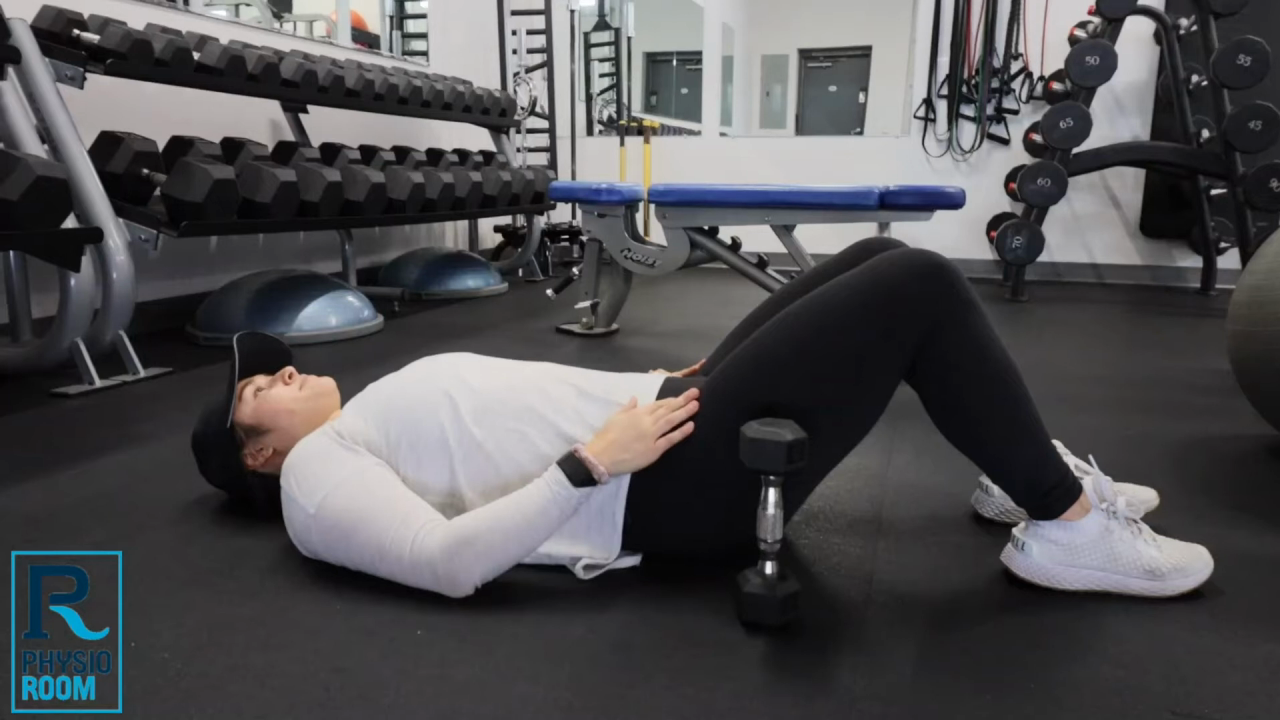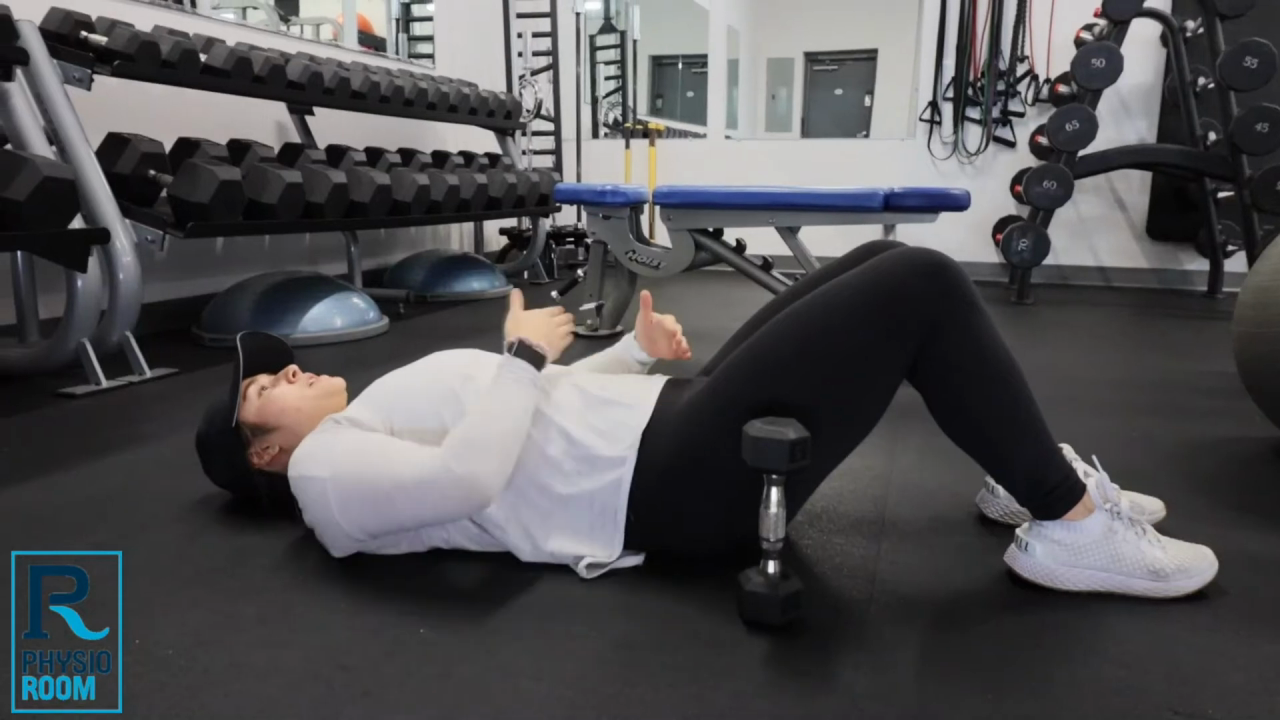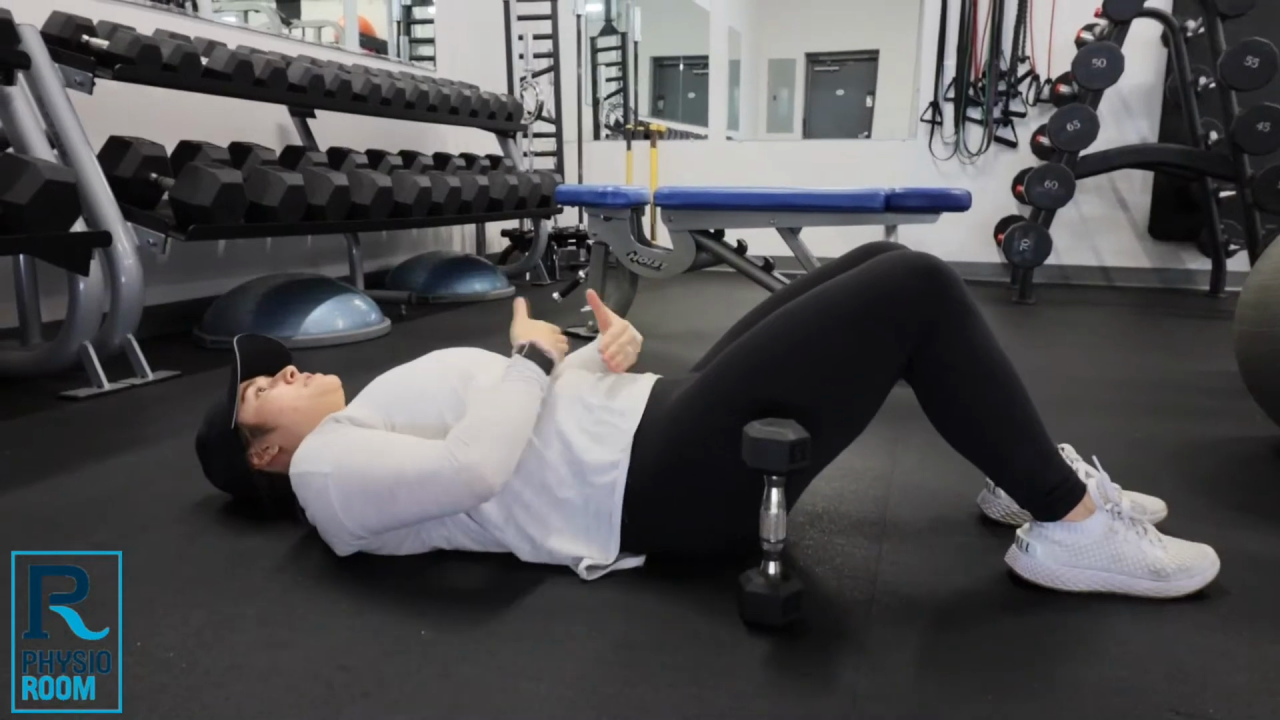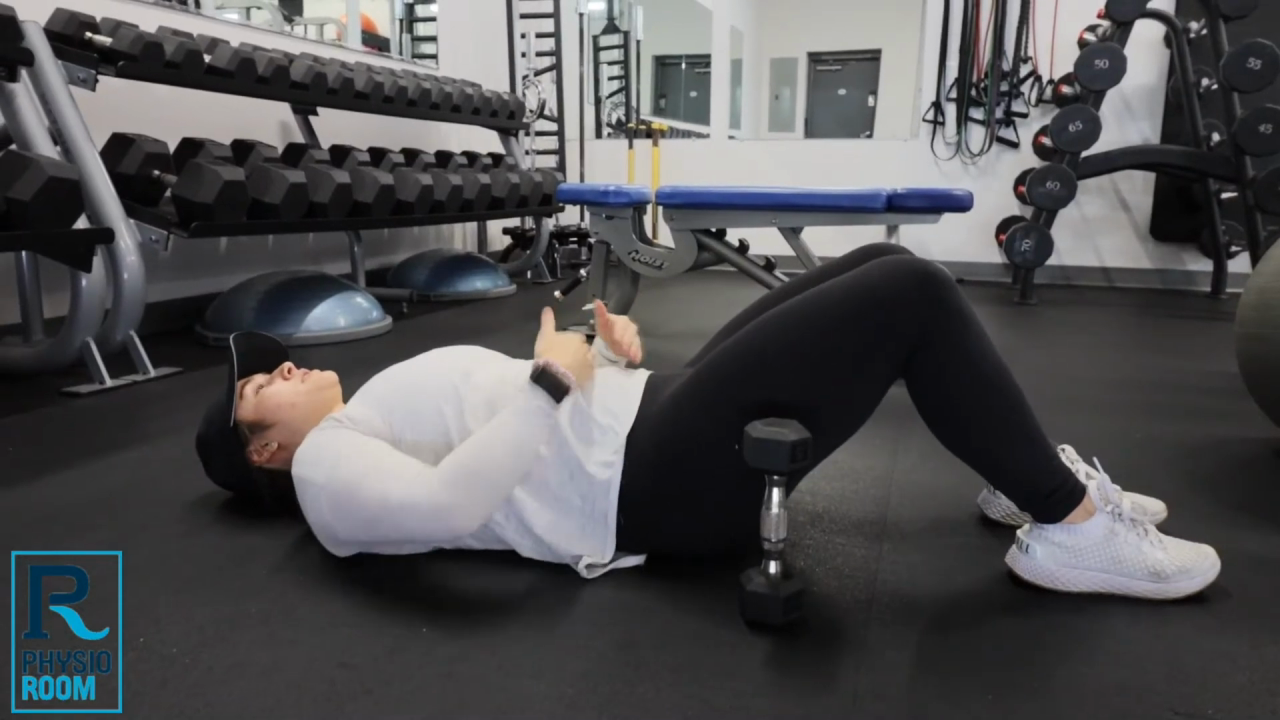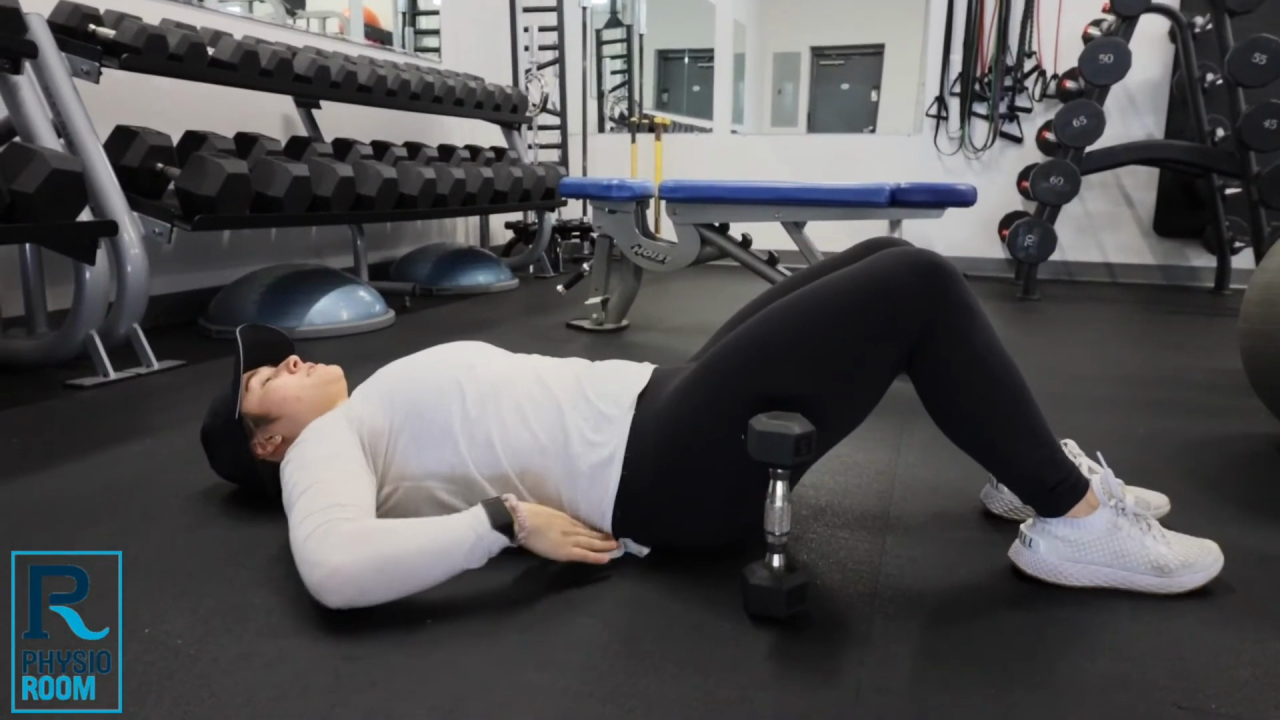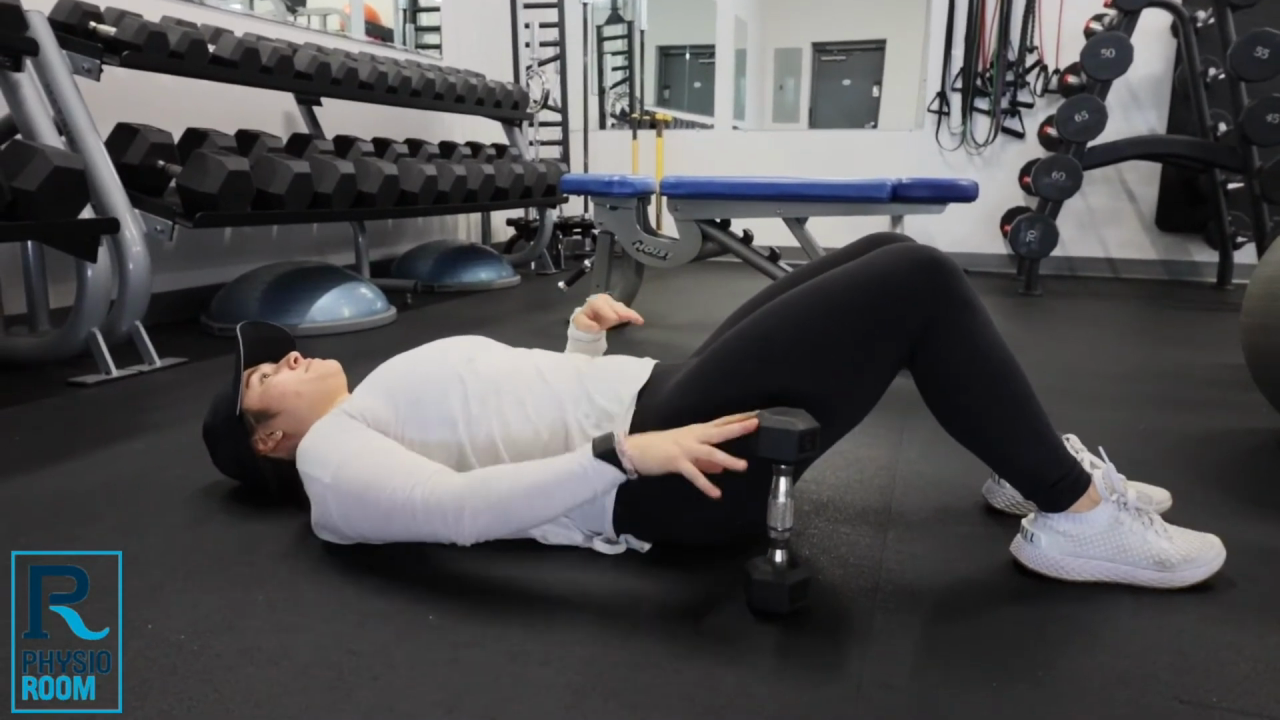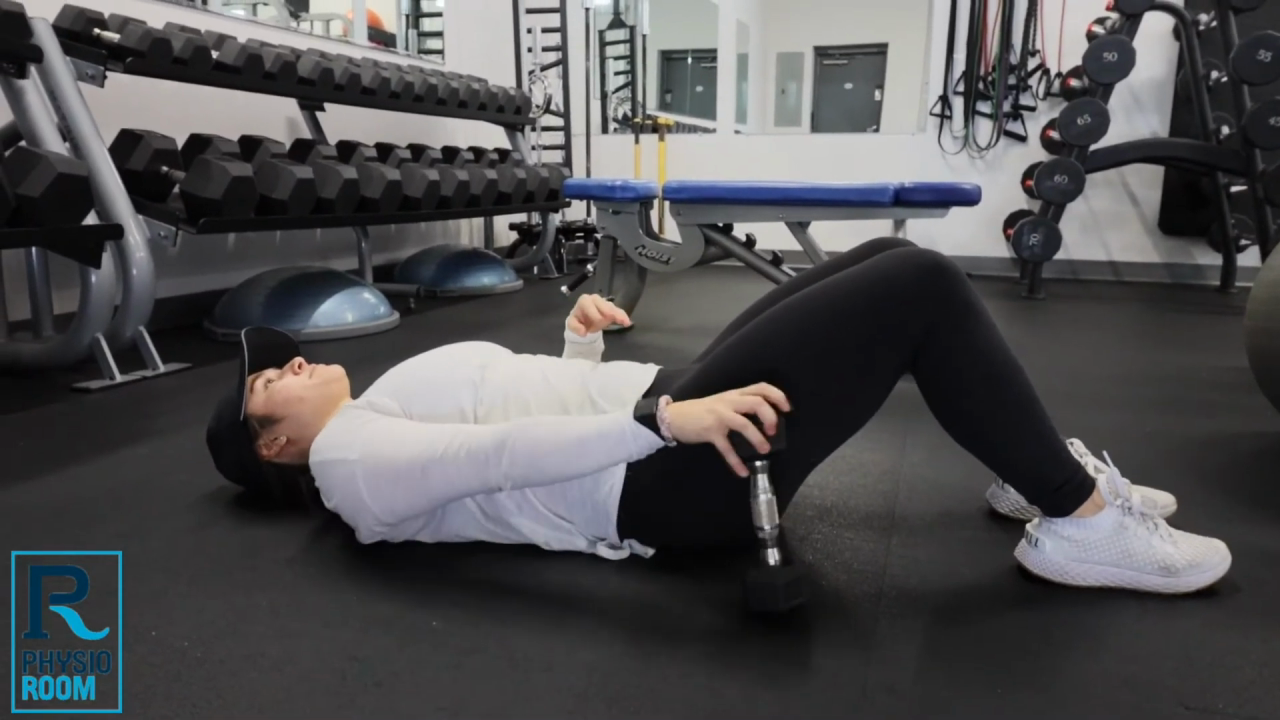
dt=0.7s
person 1, frame 1
left shoulder: (371, 425)
right shoulder: (318, 478)
right elbow: (449, 561)
left wrist: (654, 381)
right wrist: (590, 466)
left hip: (652, 426)
right hip: (675, 490)
left knee: (884, 261)
right knee: (918, 288)
left ankle: (1027, 474)
right ankle: (1065, 526)
person 1, frame 2
left shoulder: (370, 418)
right shoulder: (327, 471)
right elbow: (472, 478)
left wrist: (642, 346)
right wrist: (524, 351)
left hip: (663, 421)
right hip: (677, 485)
left knee: (893, 266)
right knee: (922, 285)
left ankle: (1030, 477)
right ankle: (1069, 525)
person 1, frame 3
left shoulder: (367, 420)
right shoulder: (330, 471)
right elbow: (476, 468)
left wrist: (610, 347)
right wrist: (530, 356)
left hip: (656, 421)
right hip: (669, 487)
left knee: (888, 267)
right knee: (915, 290)
left ankle: (1032, 477)
right ankle: (1069, 525)
person 1, frame 4
left shoulder: (371, 419)
right shoulder: (325, 463)
right elbow: (455, 501)
left wrist: (599, 352)
right wrist: (549, 383)
left hip: (650, 422)
right hip: (661, 481)
left knee: (887, 269)
right knee: (913, 298)
left ankle: (1033, 478)
right ankle: (1070, 529)
person 1, frame 5
left shoulder: (377, 416)
right shoulder: (323, 451)
right elbow: (337, 571)
right wrist: (506, 520)
left hip: (657, 404)
right hip: (672, 476)
left knee: (892, 261)
right knee: (917, 287)
left ankle: (1032, 470)
right ankle: (1073, 521)
person 1, frame 6
left shoulder: (381, 410)
right shoulder: (333, 458)
right elbow: (460, 508)
left wrist: (587, 336)
right wrist: (625, 453)
left hip: (656, 400)
right hip: (671, 487)
left knee: (893, 258)
right knee: (920, 284)
left ankle: (1037, 467)
right ankle: (1076, 517)
person 1, frame 7
left shoulder: (383, 412)
right shoulder: (350, 459)
right elbow: (506, 453)
left wrist: (577, 340)
right wrist: (666, 417)
left hip: (666, 411)
right hip: (672, 483)
left knee: (895, 262)
right knee: (921, 288)
left ankle: (1037, 470)
right ankle: (1079, 519)
